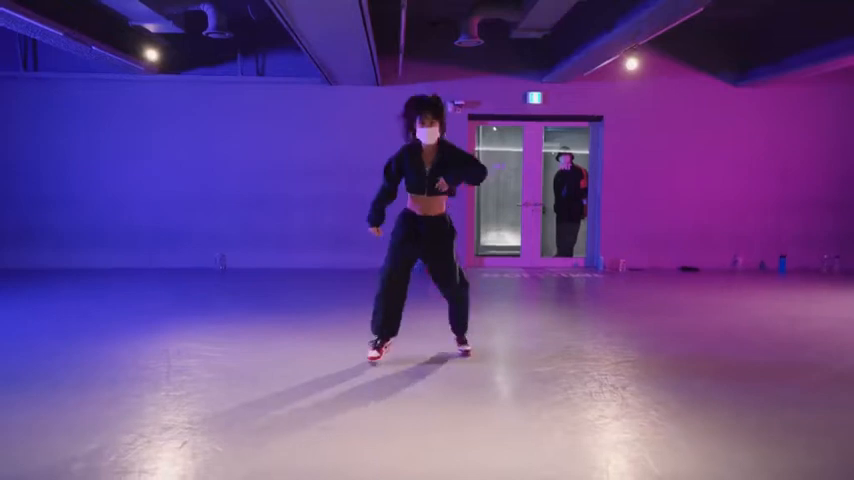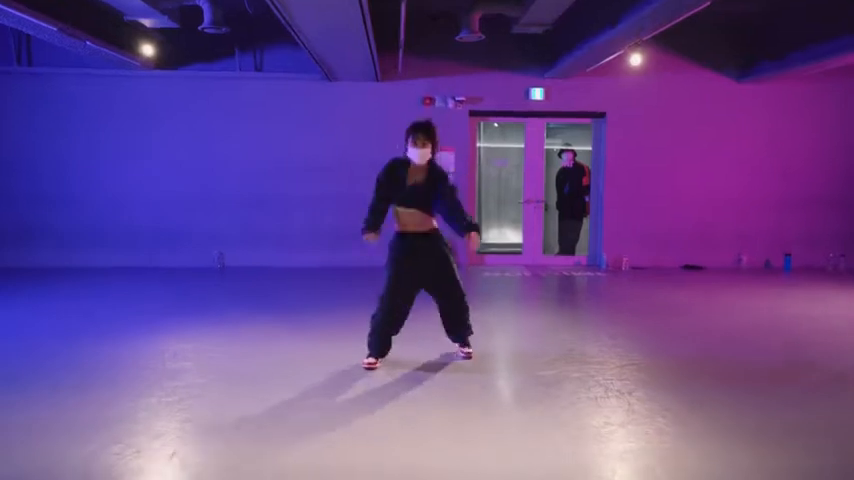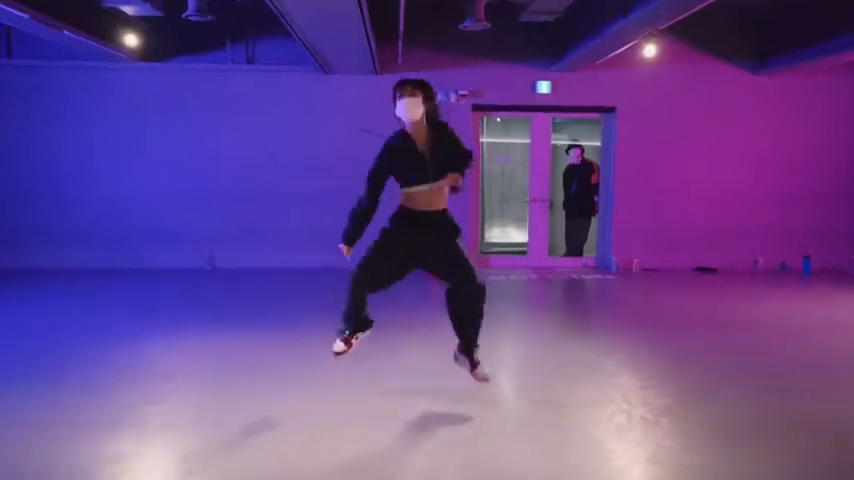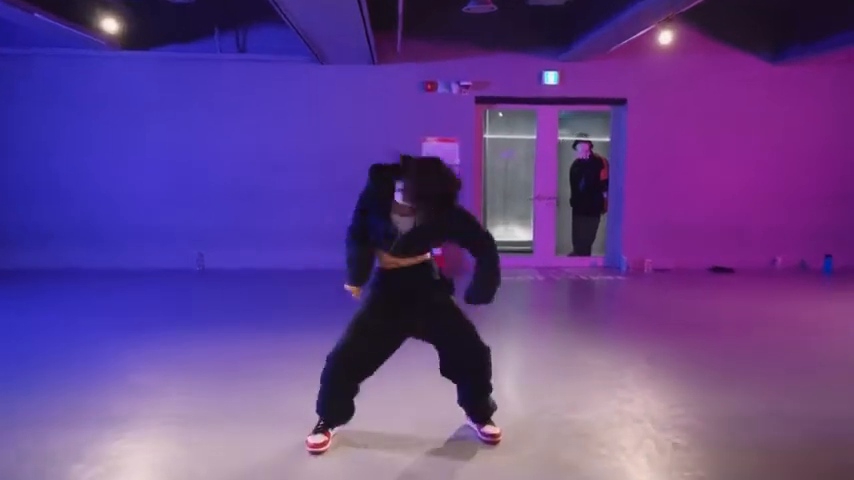
dt=0.3s
person 1, frame 1
left shoulder: (450, 154)
right shoulder: (406, 155)
left elbow: (479, 171)
right elbow: (388, 187)
left wrist: (452, 179)
right wrist: (375, 216)
left hip: (438, 226)
right hip: (409, 224)
left knee: (453, 283)
right knee: (390, 281)
left ankle: (460, 333)
right ankle: (382, 337)
person 1, frame 2
left shoulder: (437, 176)
right shoulder: (392, 169)
left elbow: (451, 205)
right elbow: (379, 198)
left wrist: (469, 228)
right wrist: (371, 225)
left hip: (431, 243)
right hip: (404, 244)
left knee: (453, 298)
right knee: (391, 300)
left ankle: (461, 338)
right ankle: (376, 350)
person 1, frame 3
left shoulder: (442, 133)
right shoulder: (394, 147)
left elbow: (462, 157)
right elbow: (372, 192)
left wrist: (457, 171)
right wrist: (351, 236)
left hip: (438, 225)
right hip: (406, 224)
left knee: (471, 289)
right knee: (363, 276)
left ankle: (467, 351)
right ankle: (353, 328)
person 1, frame 4
left shoulder: (448, 215)
right shoulder: (377, 189)
left elbow: (485, 248)
right elbow: (357, 237)
left wrist: (481, 291)
right wrist: (355, 275)
left hip: (425, 289)
right hip: (386, 294)
left knee: (472, 353)
right knee: (344, 361)
left ankle: (478, 413)
right ankle: (328, 420)
person 2, frame 1
left shoulder: (579, 172)
right shoulder: (559, 174)
left elbow: (584, 192)
left wrist: (583, 209)
left hip: (574, 211)
right hip: (562, 211)
left knee: (569, 238)
right knee: (561, 239)
person 2, frame 2
left shoulder: (582, 169)
right shoulder: (561, 171)
left elbow: (586, 189)
right elbow: (559, 189)
left wrist: (586, 206)
left hip: (576, 209)
right hip: (564, 208)
left knee: (572, 236)
right knee: (563, 236)
person 2, frame 3
left shoulder: (590, 166)
right shoulder: (569, 168)
left elbow: (595, 188)
right elbow: (566, 186)
left wrist: (594, 205)
left hip: (584, 208)
right hip: (571, 207)
left knee: (579, 237)
right knee: (570, 237)
left ankle: (575, 256)
right ankle: (571, 256)
person 2, frame 4
left shoulder: (599, 162)
right shoulder: (576, 164)
left elbow: (604, 185)
left wrist: (603, 203)
left hip: (593, 205)
right hip: (578, 205)
left knee: (587, 235)
right knee: (578, 236)
left ankle: (583, 255)
right ankle: (578, 255)
